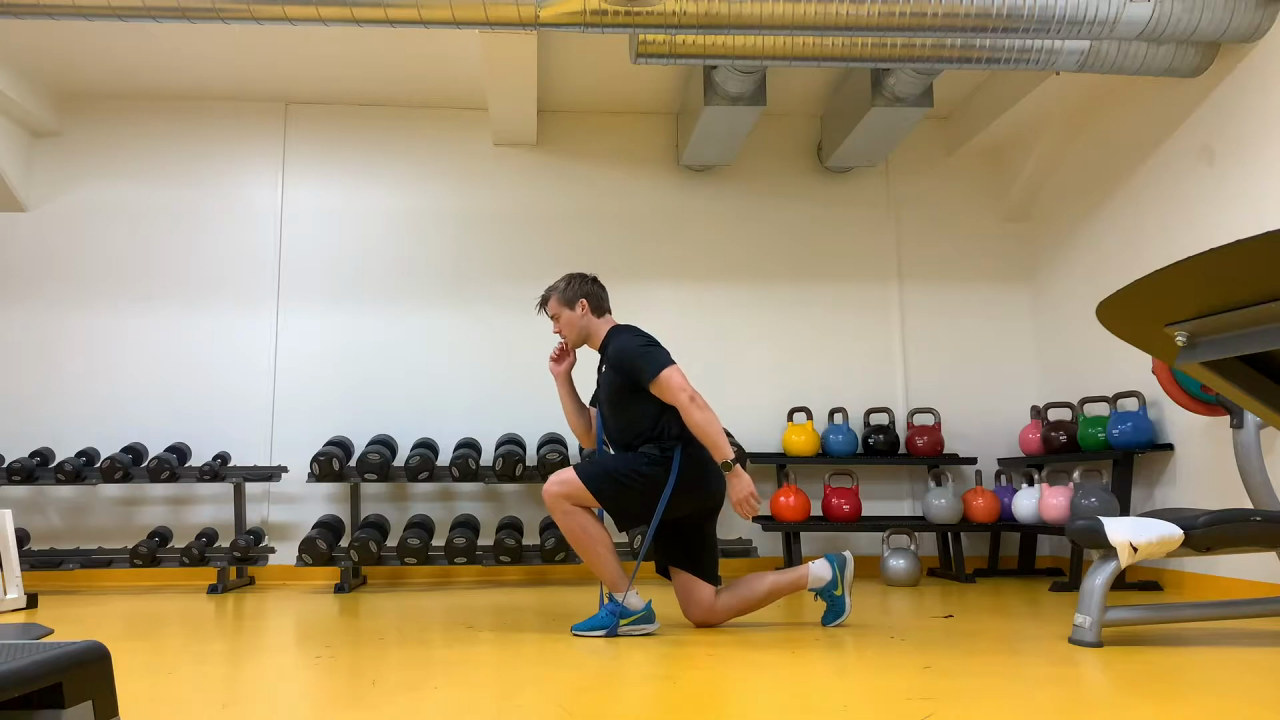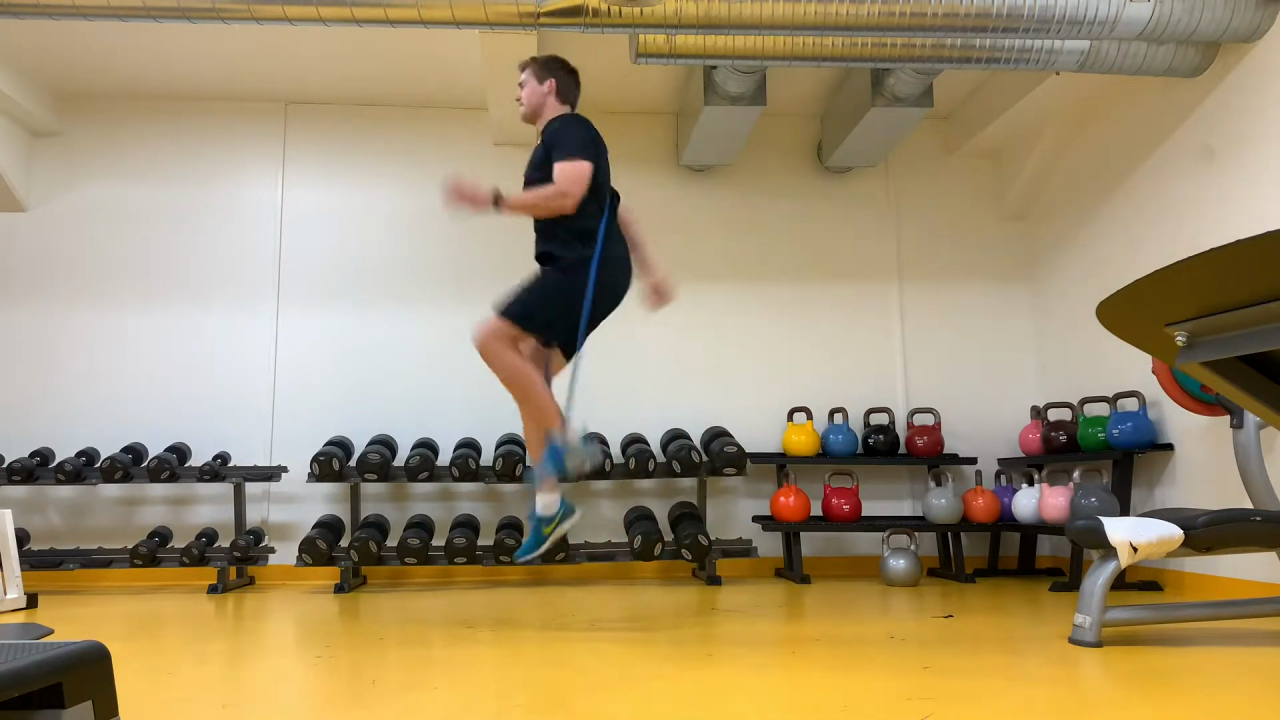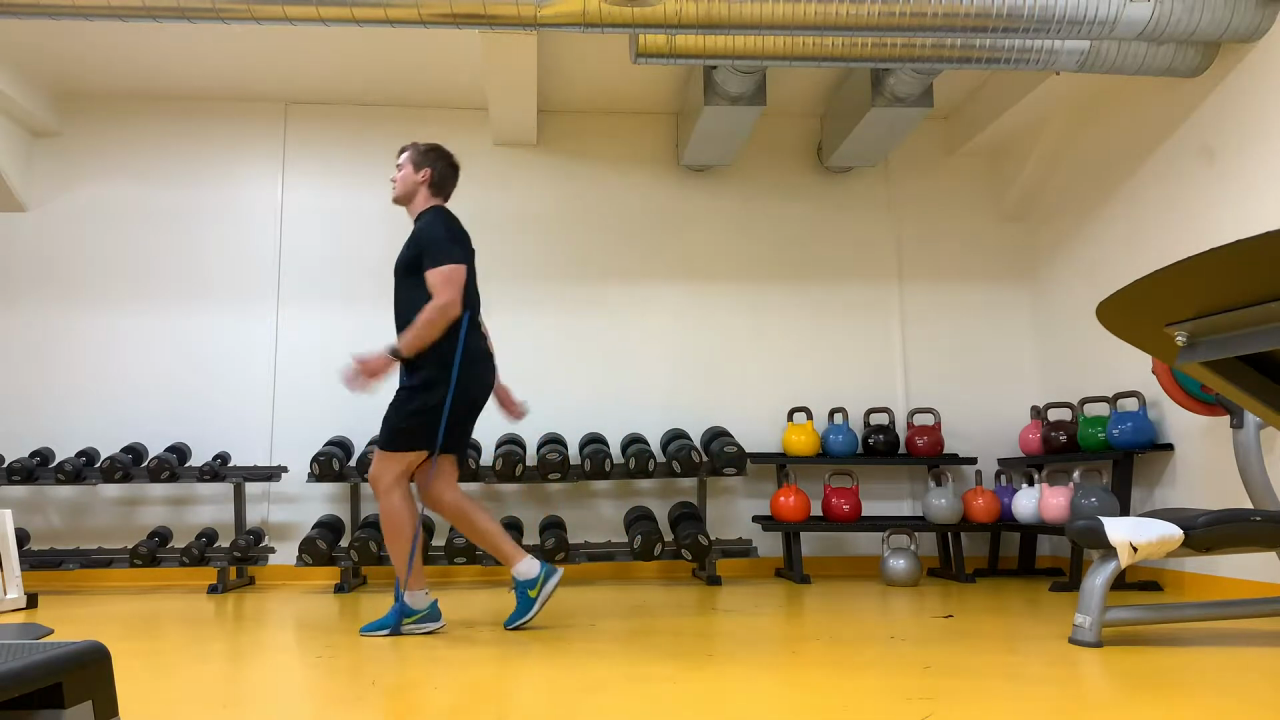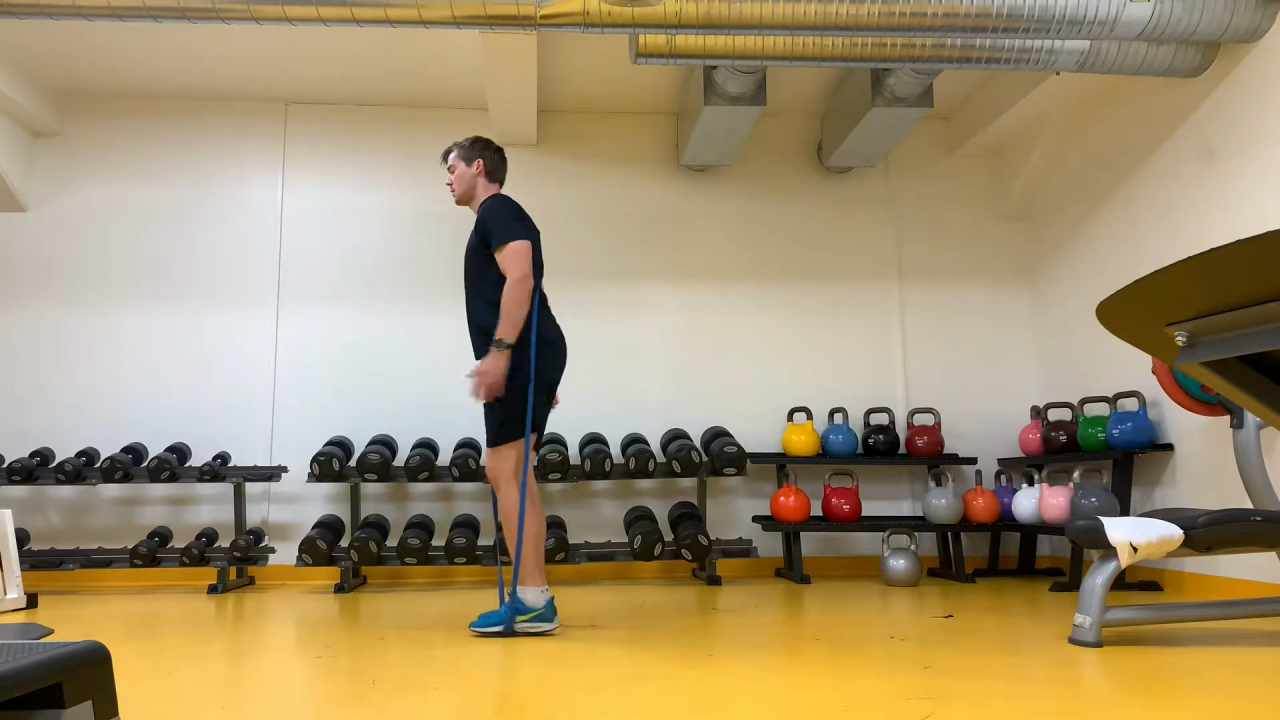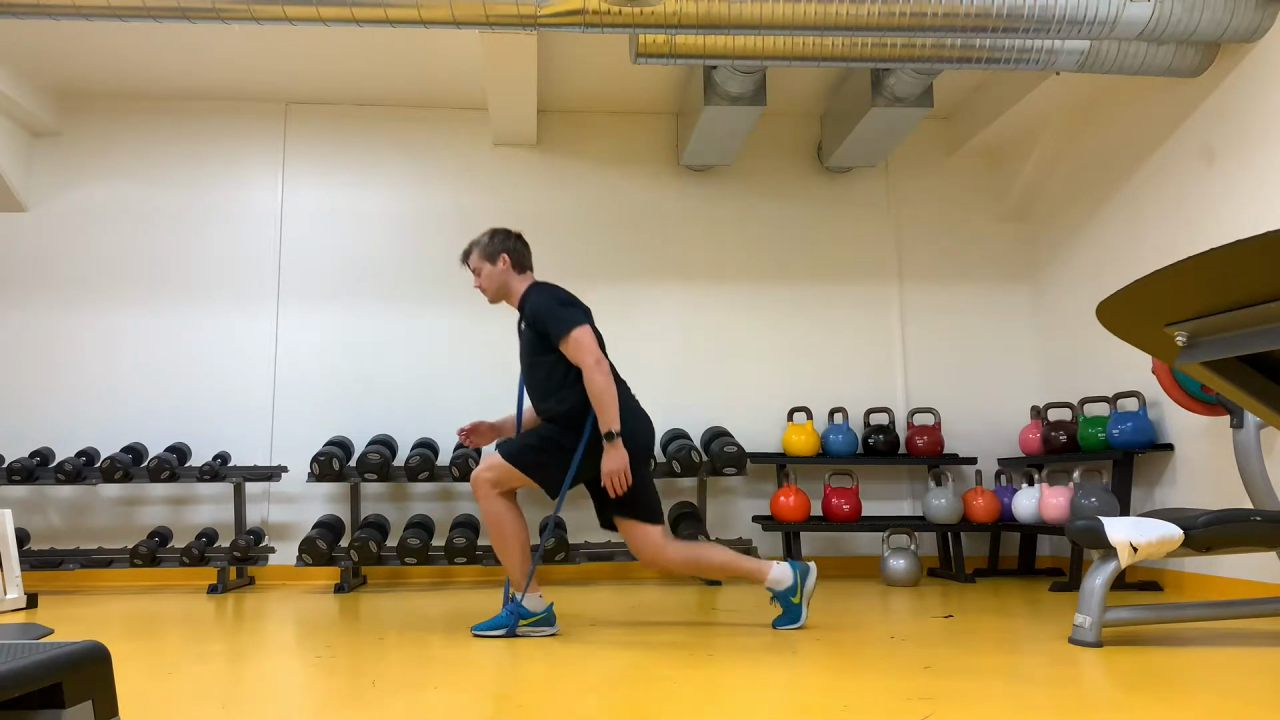
dt=1s
person 1, frame 1
left shoulder: (627, 346)
right shoulder: (610, 360)
left elbow: (689, 400)
right elbow: (589, 437)
left wrist: (732, 469)
right wrist: (562, 379)
left hip: (676, 468)
right hip: (681, 481)
left knee: (558, 490)
right knee: (706, 611)
left ankle: (627, 606)
right ankle: (822, 573)
person 1, frame 2
left shoulder: (570, 130)
right shoulder: (561, 140)
left elbow: (567, 197)
right elbow: (617, 212)
left wrist: (492, 199)
right wrist: (649, 269)
left hip: (588, 267)
right hip: (576, 268)
left knee: (493, 339)
right knee: (529, 372)
left ankle: (556, 438)
right ankle: (548, 504)
person 1, frame 3
left shoulder: (434, 227)
right shoulder: (437, 231)
left elbow: (446, 304)
right elbow: (466, 317)
left wrist: (391, 356)
right wrist: (494, 385)
left hip: (444, 375)
right hip: (457, 375)
left knee: (384, 477)
right knee: (437, 491)
left ankle: (416, 605)
right ankle: (529, 572)
person 1, frame 4
left shoulder: (498, 211)
right shoulder: (497, 219)
left elbow: (521, 280)
left wrist: (498, 350)
left hip: (526, 360)
right hip: (529, 361)
left knee: (503, 472)
right knee: (516, 475)
left ankle: (532, 601)
right ankle: (535, 597)
person 1, frame 5
left shoulder: (544, 302)
right shoulder: (536, 313)
left elbow: (594, 365)
left wrist: (611, 442)
right wrist: (501, 429)
left hip: (599, 431)
right hip: (615, 435)
left knee: (487, 480)
right knee: (658, 550)
left ankle: (530, 607)
right ankle: (784, 576)
